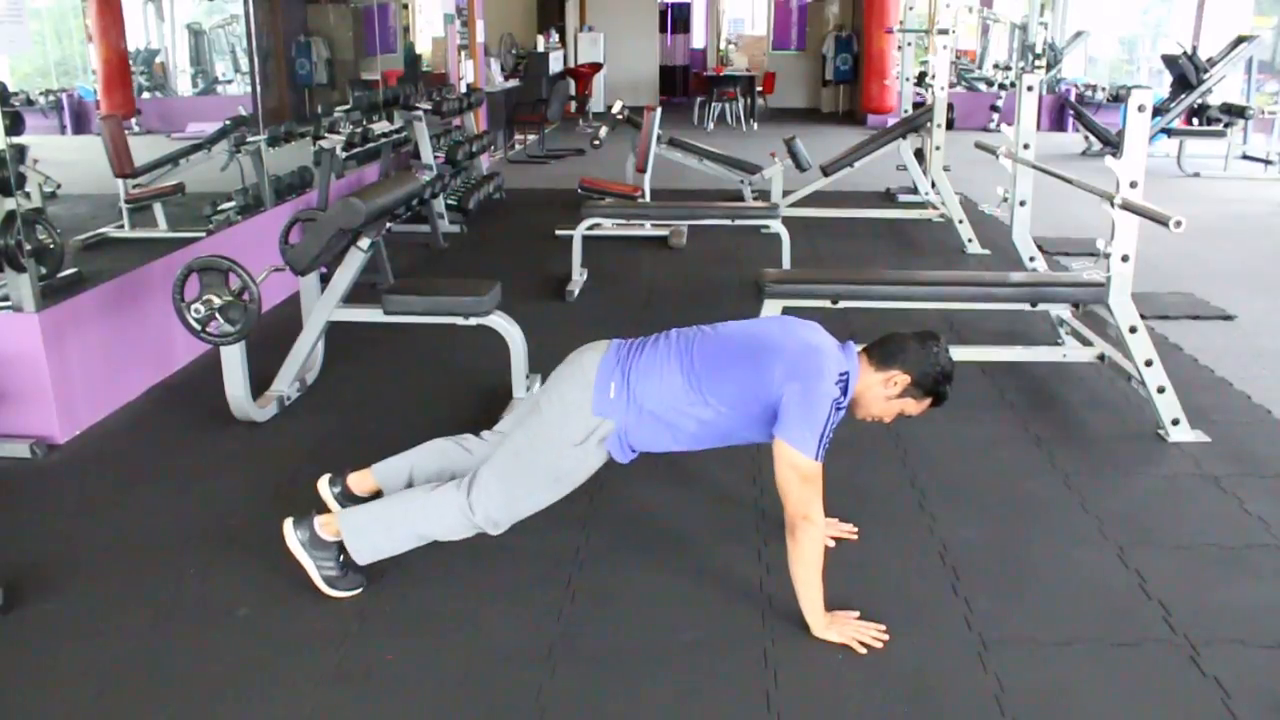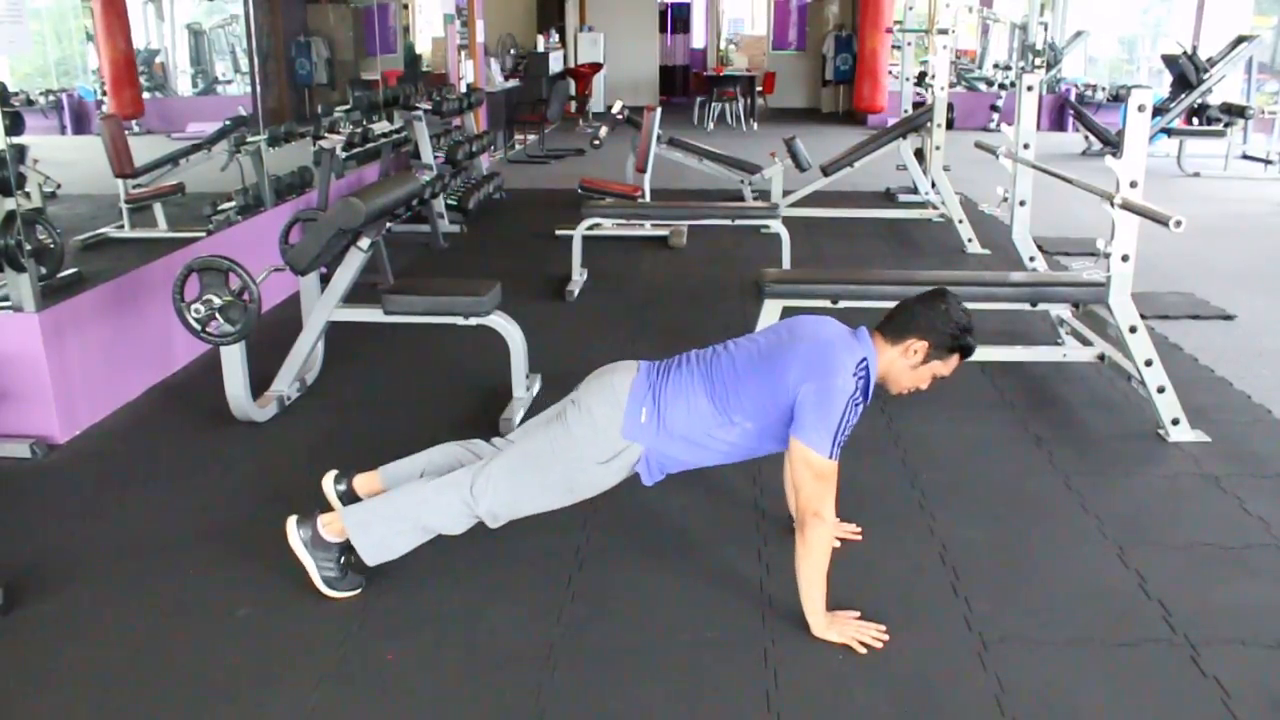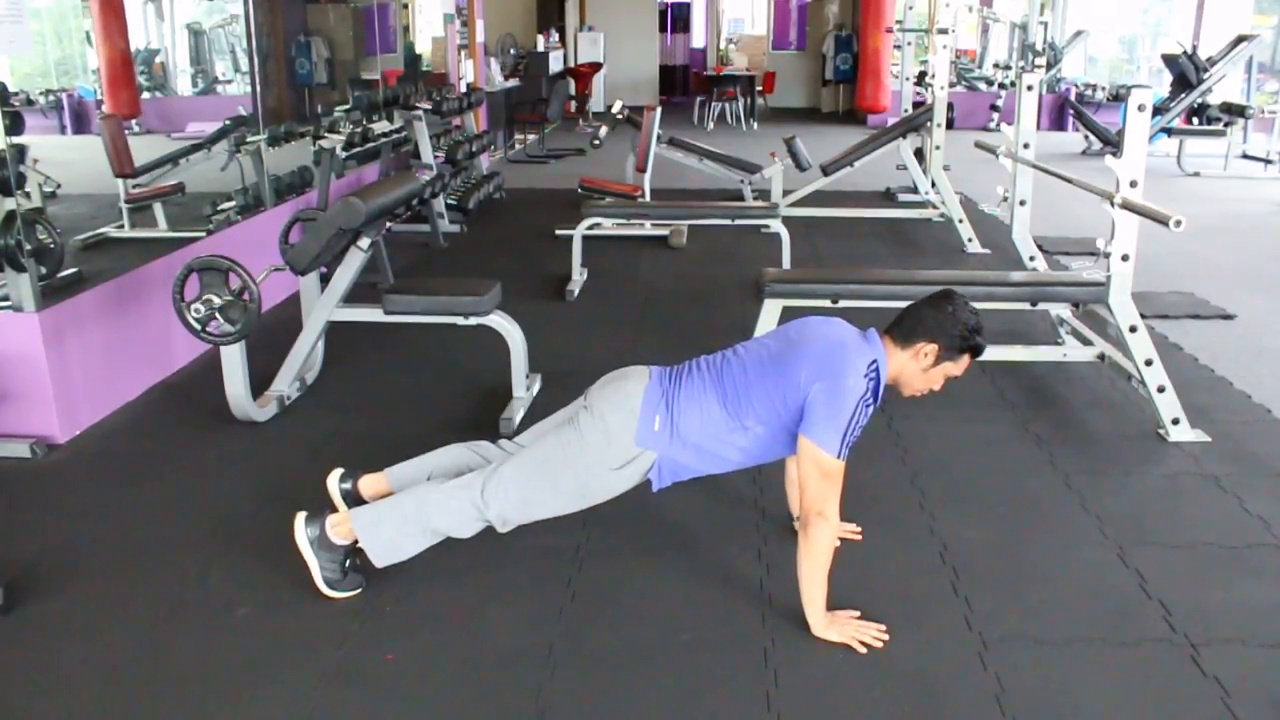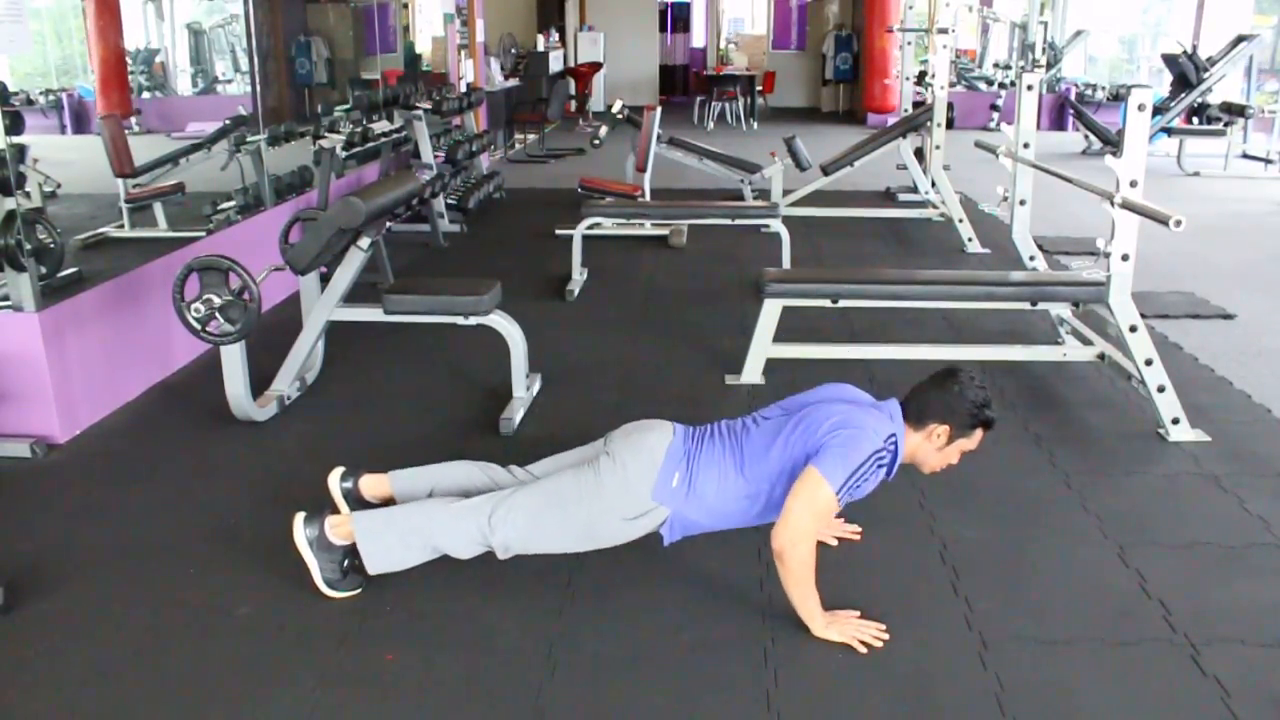
dt=0.7s
person 1, frame 1
left shoulder: (820, 349)
right shoulder: (820, 389)
left elbow: (788, 450)
right elbow: (800, 518)
left wrist: (809, 518)
right wrist: (819, 620)
left hip: (600, 375)
right hip: (602, 408)
left knee: (486, 451)
right knee: (481, 501)
left ankle: (354, 484)
right ankle: (324, 531)
person 1, frame 2
left shoulder: (833, 337)
right shoulder: (840, 380)
left elbow: (794, 446)
right elbow: (817, 512)
left wrist: (807, 517)
right wrist: (819, 619)
left hip: (627, 393)
right hip: (627, 429)
left knee: (496, 456)
right knee: (486, 492)
left ankle: (359, 485)
right ankle: (327, 531)
person 1, frame 3
left shoulder: (839, 337)
right shoulder: (852, 381)
right elbow: (822, 513)
left wrist: (803, 516)
right wrist: (819, 618)
left hip: (636, 398)
right hip: (637, 435)
left knee: (503, 461)
right knee: (493, 497)
left ankle: (363, 486)
right ankle: (336, 529)
person 1, frame 4
left shoulder: (857, 403)
right shoulder: (870, 442)
right elbow: (788, 537)
left wrist: (815, 517)
right wrist: (818, 620)
left hip: (655, 449)
right hip: (652, 487)
left knee: (509, 484)
right knee: (498, 523)
left ankle: (366, 487)
right ankle: (336, 532)
